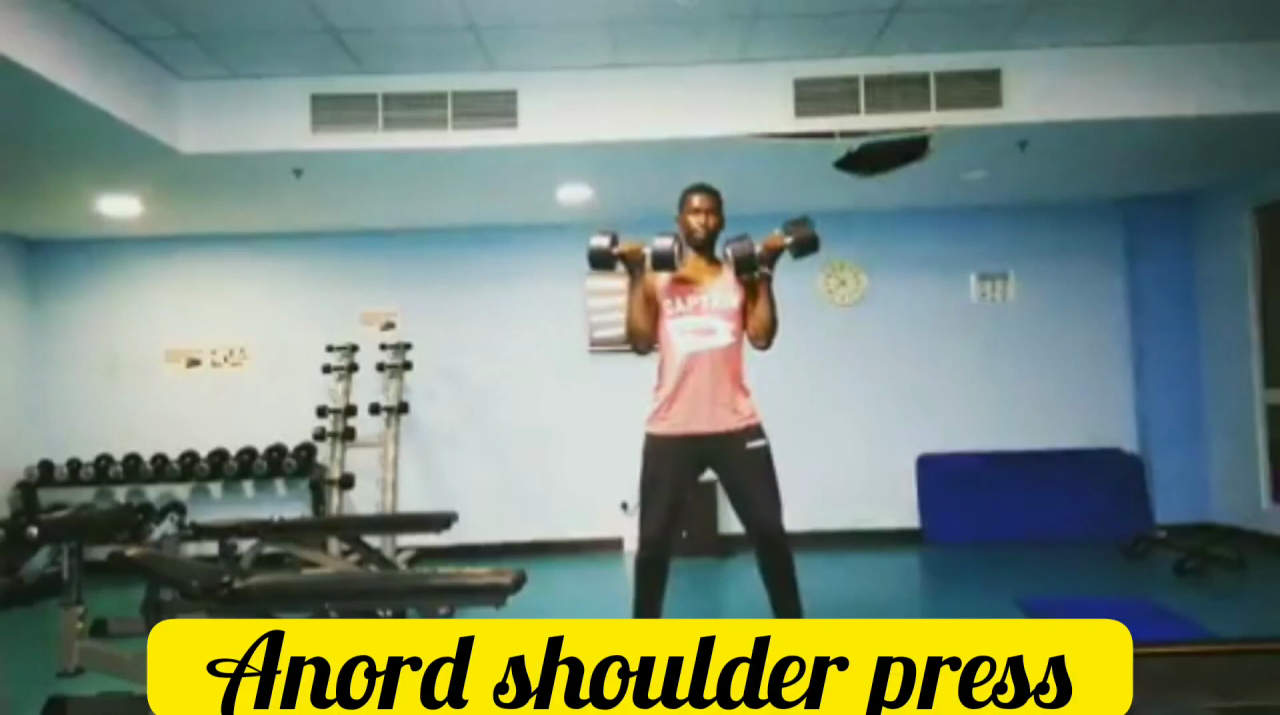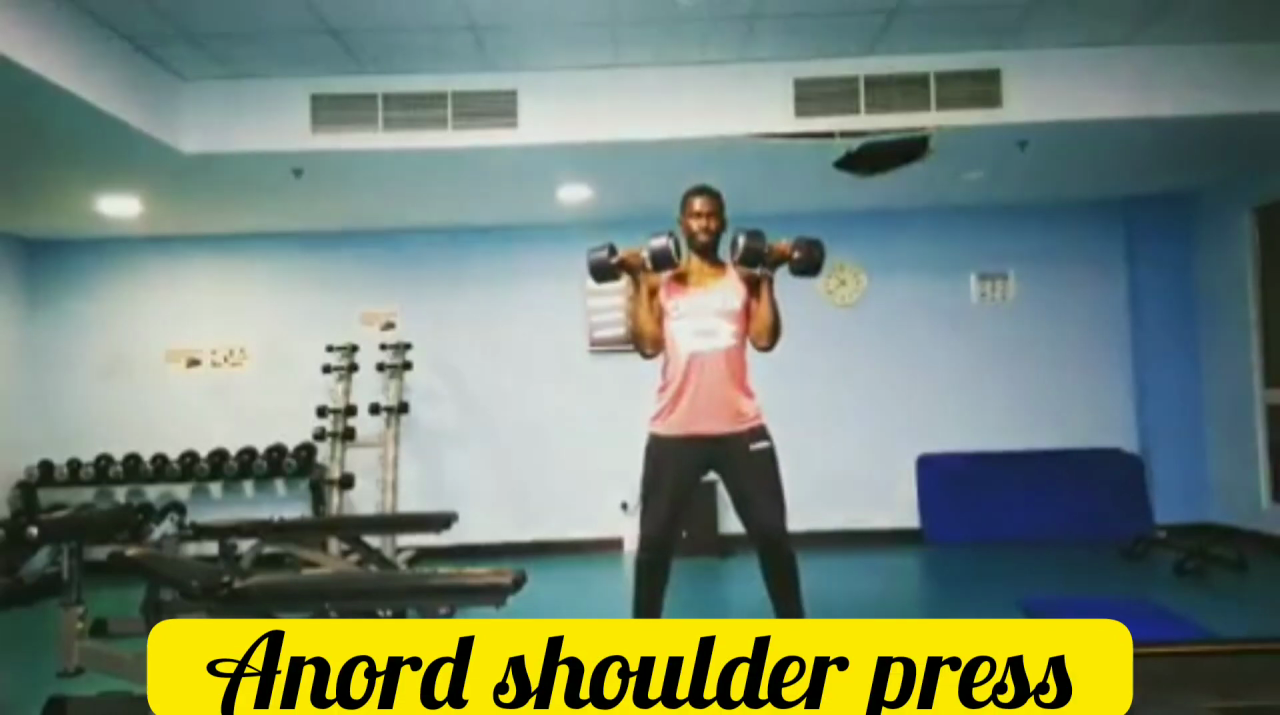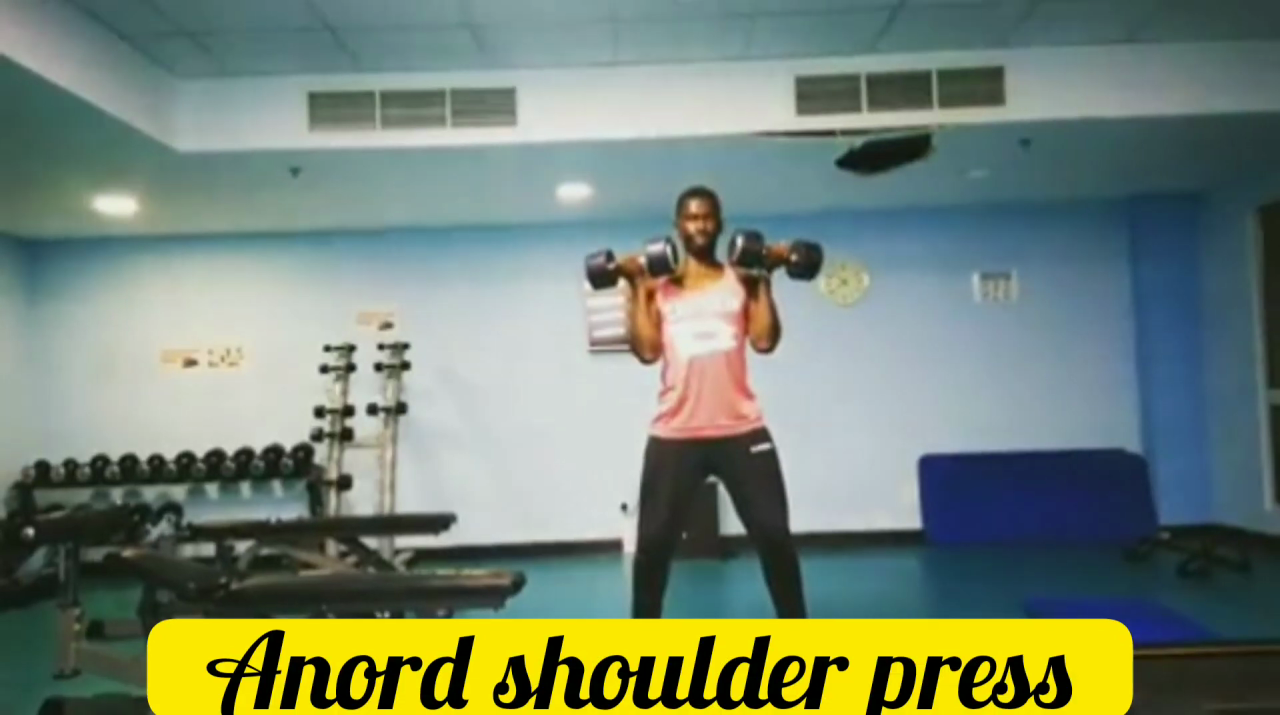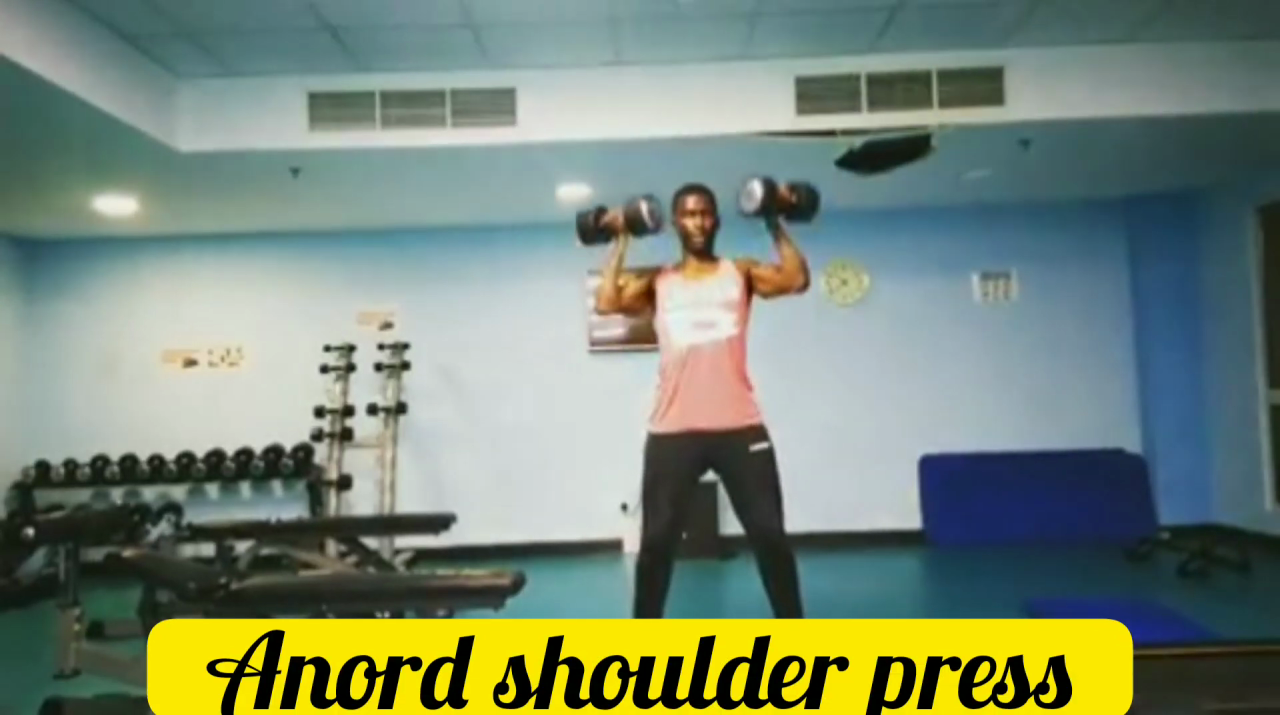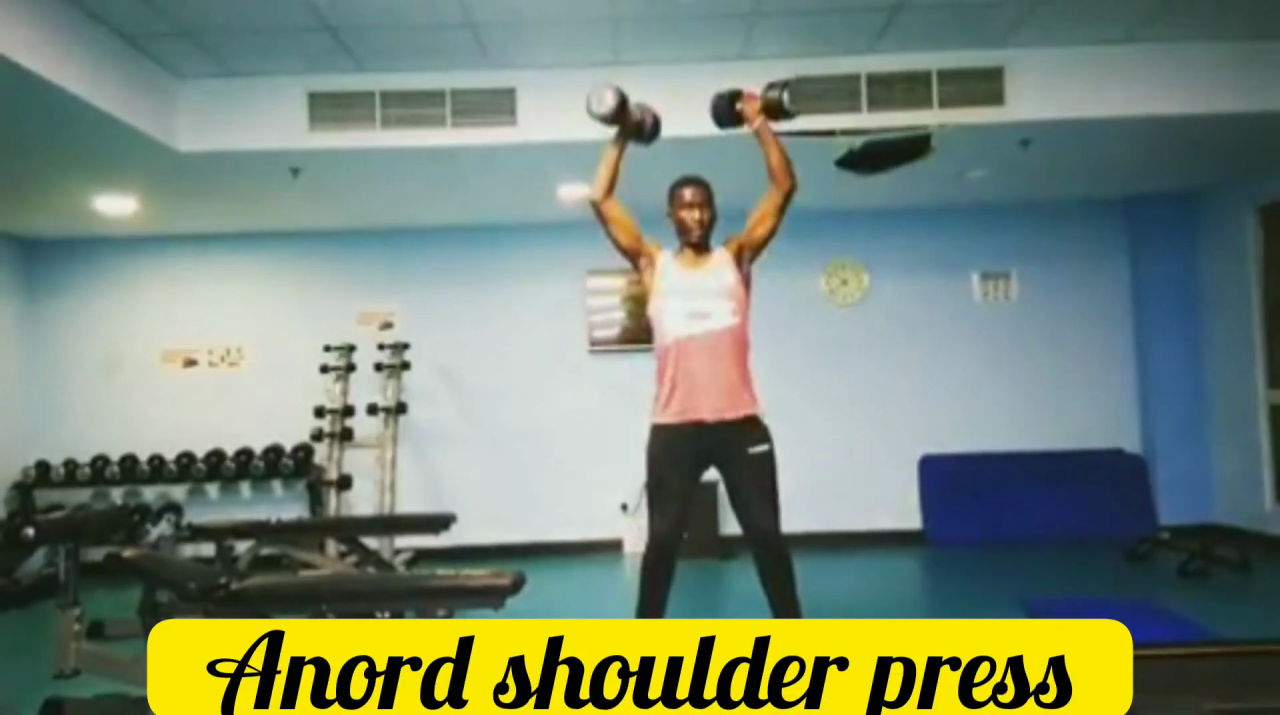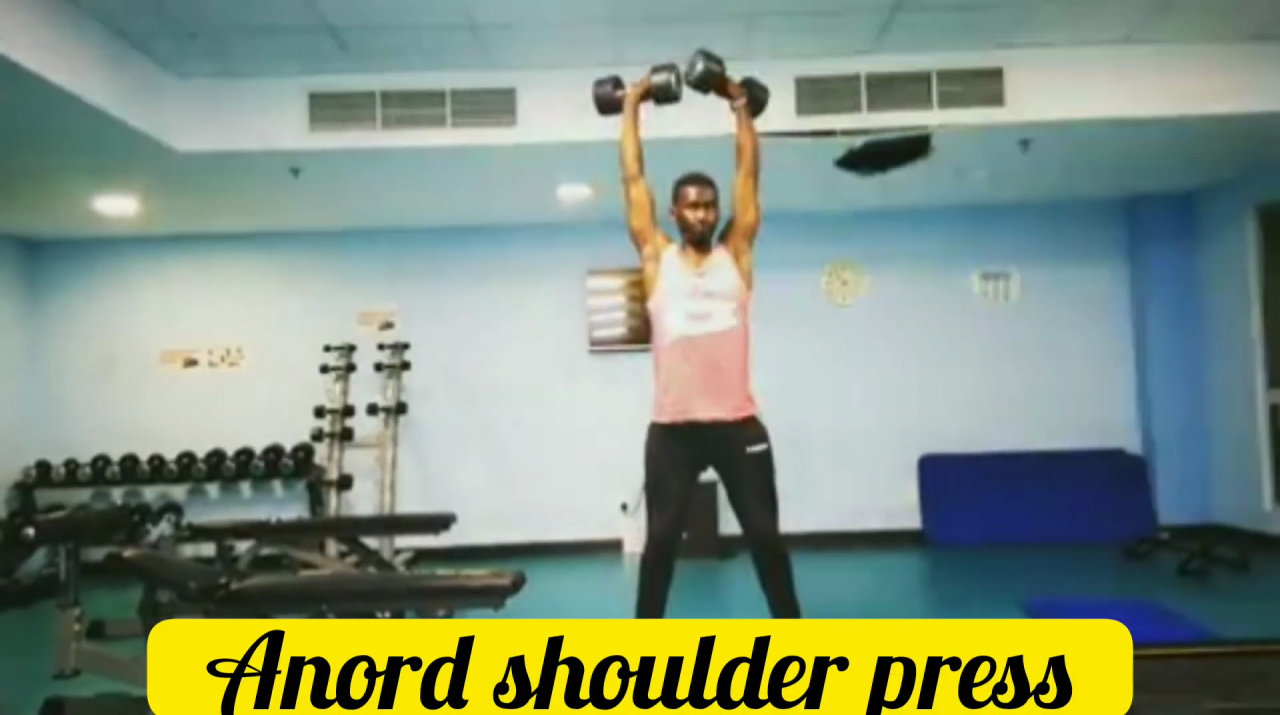
dt=0.5s
person 1, frame 1
left shoulder: (741, 276)
right shoulder: (657, 279)
left elbow: (762, 337)
right elbow: (640, 341)
left wrist: (765, 272)
right wrist: (636, 275)
left hip: (736, 426)
right hip: (671, 429)
left knee: (768, 530)
right knee: (654, 537)
person 1, frame 2
left shoulder: (744, 279)
right shoulder: (660, 283)
left elbow: (765, 339)
right elbow: (648, 345)
left wrist: (768, 276)
right wrist: (638, 280)
left hip: (740, 427)
right hip: (675, 430)
left knee: (771, 532)
right knee: (655, 538)
person 1, frame 3
left shoulder: (742, 281)
right shoulder: (658, 287)
left elbow: (765, 341)
right elbow: (645, 351)
left wrist: (764, 280)
right wrist: (636, 286)
left hip: (740, 430)
right hip: (674, 434)
left knee: (774, 534)
right knee: (653, 542)
person 1, frame 4
left shoulder: (740, 272)
right shoulder: (656, 281)
left elbow: (797, 281)
right elbow: (606, 303)
left wrist: (777, 226)
right wrist: (620, 242)
left hip: (739, 426)
right hip: (673, 430)
left knee: (770, 533)
right knee: (657, 539)
person 1, frame 5
left shoulder: (737, 257)
right shoulder: (653, 263)
left elbow: (783, 187)
right elbow: (602, 200)
left wrist: (760, 123)
right wrist: (621, 137)
left hip: (739, 422)
right hip: (675, 425)
left knee: (766, 535)
right knee: (663, 539)
person 1, frame 6
left shoulder: (736, 253)
right shoulder: (657, 257)
left elbow: (748, 171)
right elbow: (633, 176)
left wrist: (738, 103)
right wrist: (632, 104)
left hip: (737, 423)
right hip: (673, 427)
left knee: (765, 536)
right knee: (661, 539)
